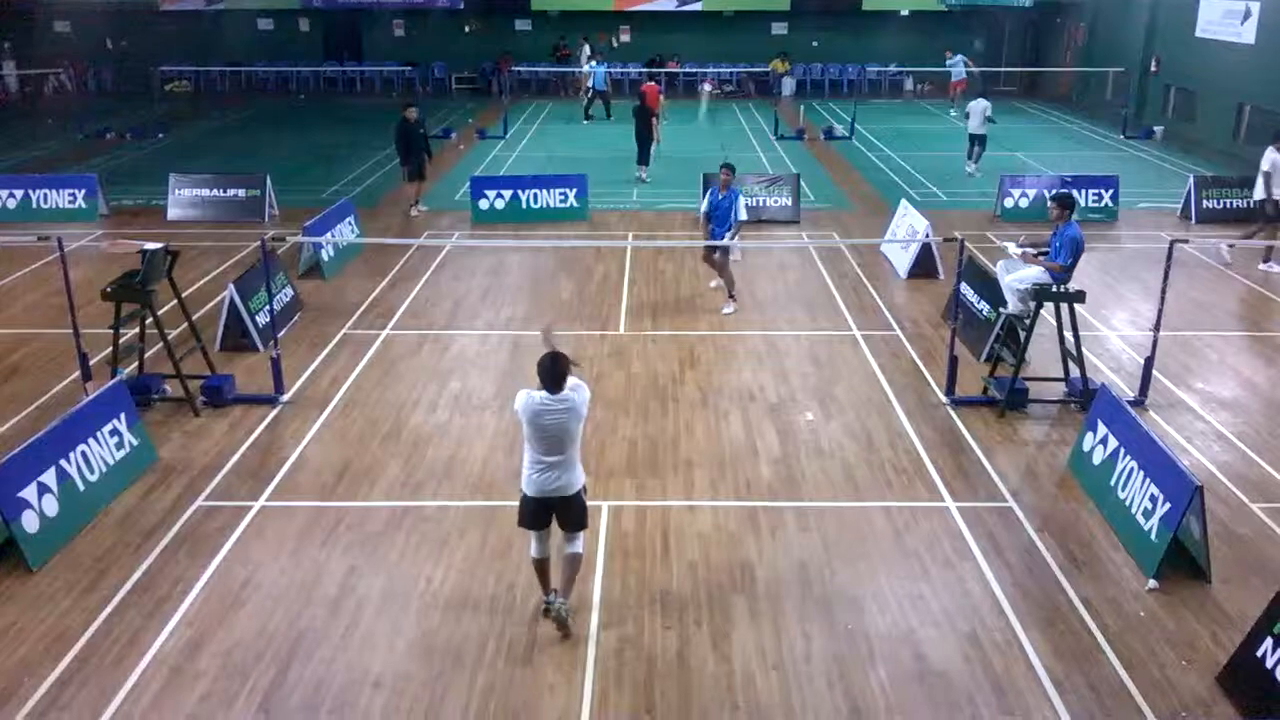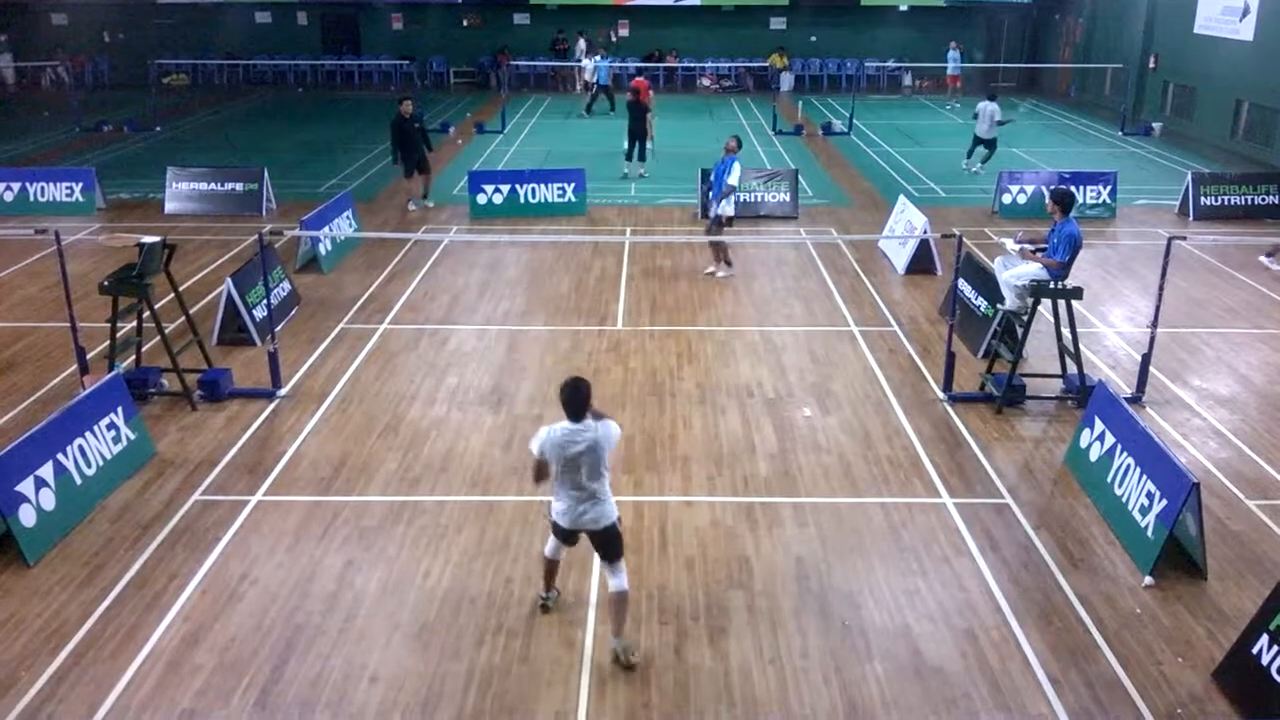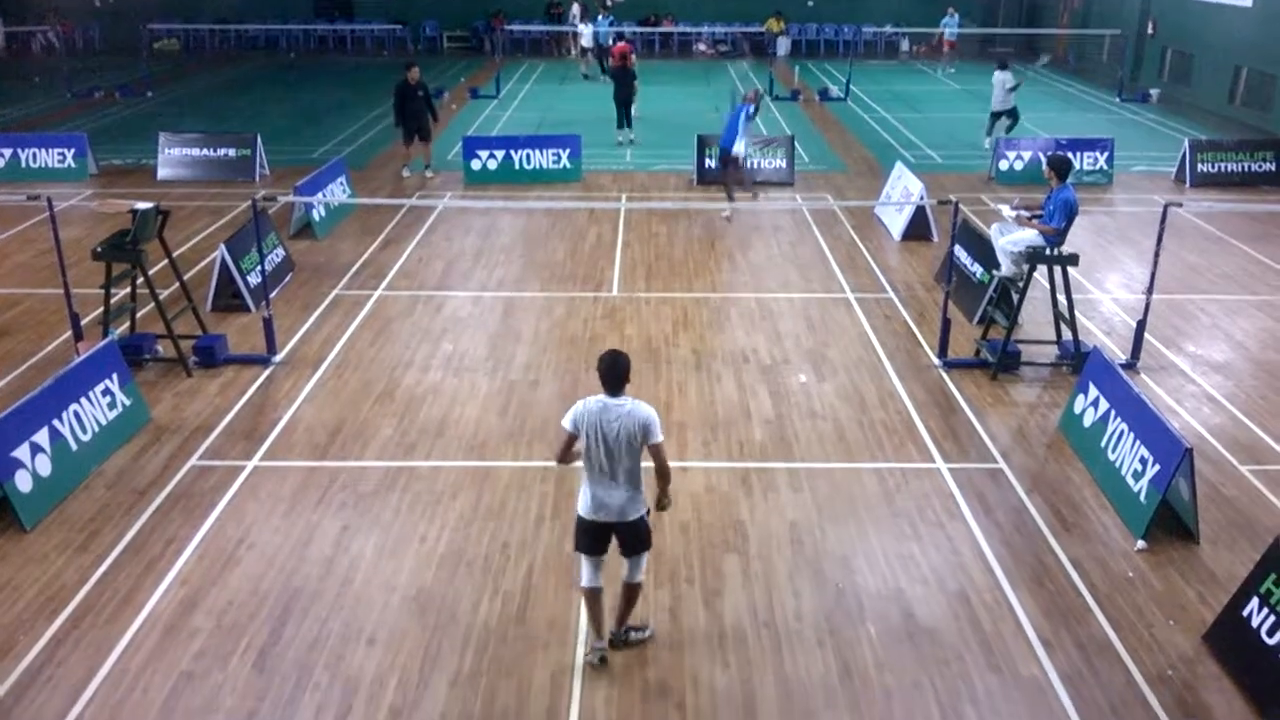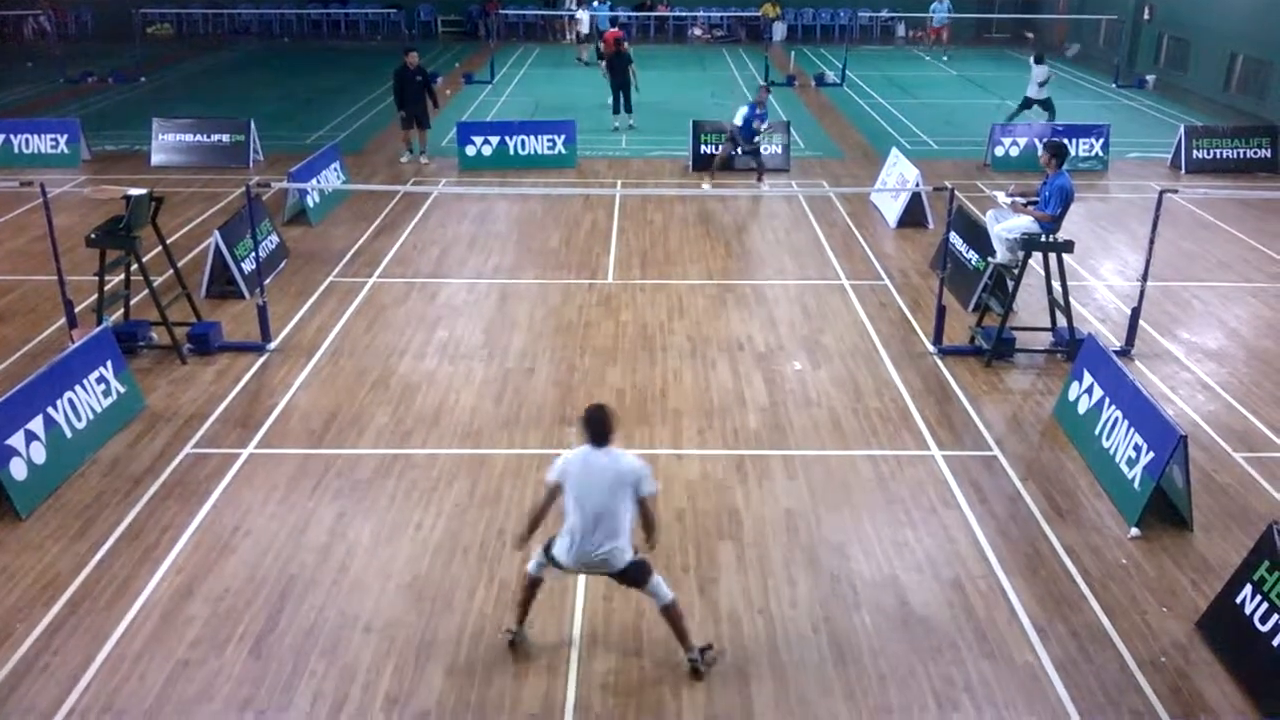
dt=0.5s
person 1, frame 1
left shoulder: (525, 402)
right shoulder: (578, 400)
right elbow: (571, 380)
left wrist: (550, 356)
right wrist: (557, 357)
left hip: (535, 487)
right hip: (569, 487)
left knee: (539, 543)
right knee: (574, 542)
left ankle: (548, 598)
right ankle: (563, 602)
person 1, frame 2
left shoulder: (548, 436)
right shoulder: (606, 432)
left elbow: (538, 477)
right wrist: (593, 413)
left hip: (564, 513)
right hip: (602, 516)
left knee: (555, 545)
right knee: (617, 576)
left ankle: (547, 595)
right ankle: (619, 644)
person 1, frame 3
left shoulder: (582, 410)
right shoulder: (644, 414)
left elbow: (561, 457)
right elbow: (662, 468)
right wrist: (664, 494)
left hip: (592, 507)
right hip: (630, 508)
left knee: (590, 572)
right knee: (635, 567)
left ankle: (597, 643)
right ankle: (619, 631)
person 1, frame 4
left shoulder: (568, 461)
right shoulder: (634, 465)
left elbow: (542, 507)
right elbow: (648, 517)
left wrist: (525, 534)
right wrist: (651, 537)
left hip: (571, 554)
right hip: (615, 557)
left knee: (537, 564)
right knee: (660, 593)
left ankle: (517, 633)
right ankle: (694, 656)
